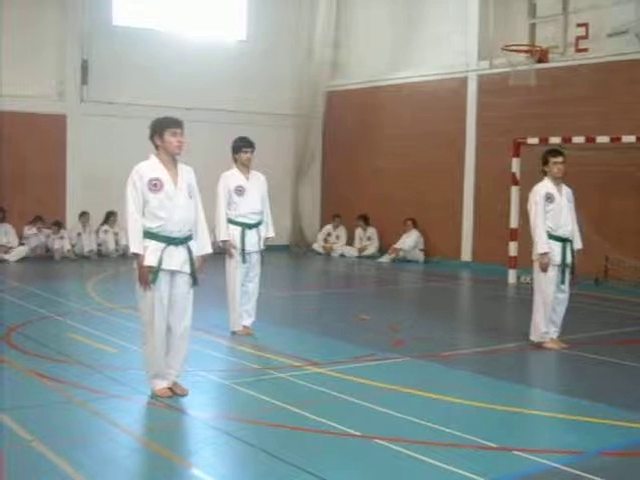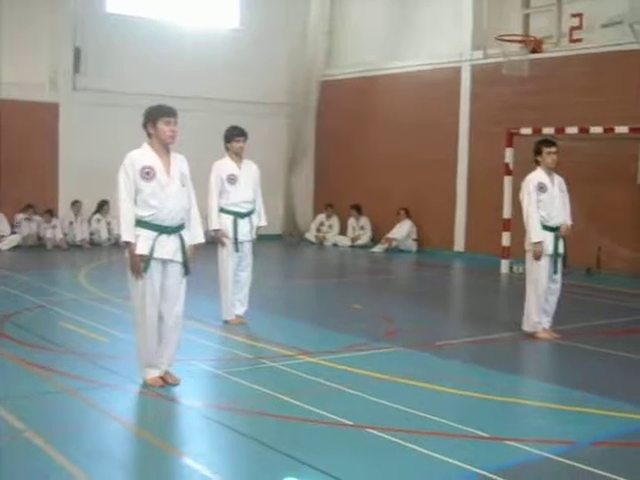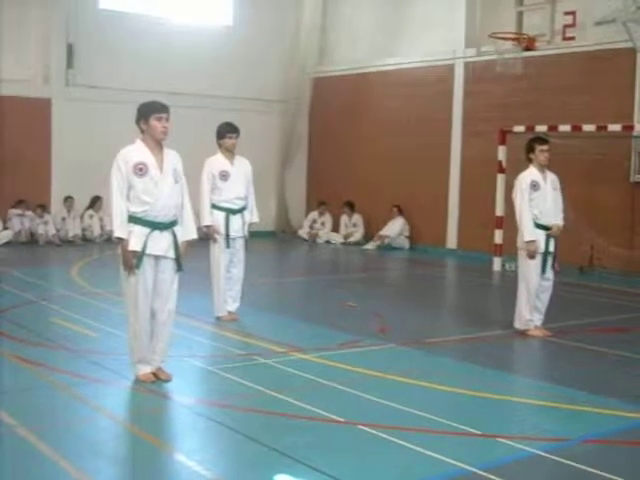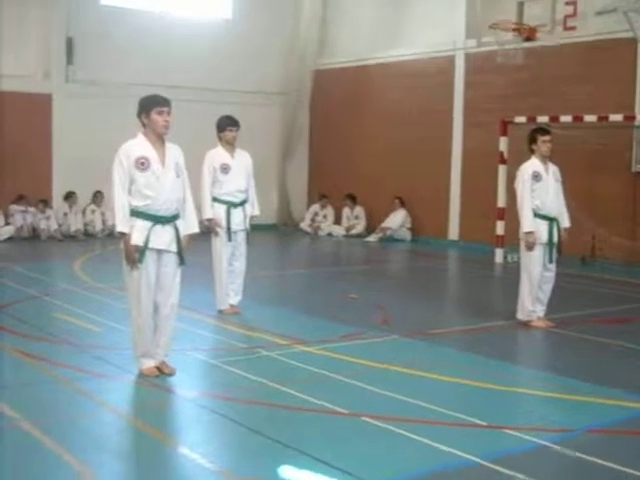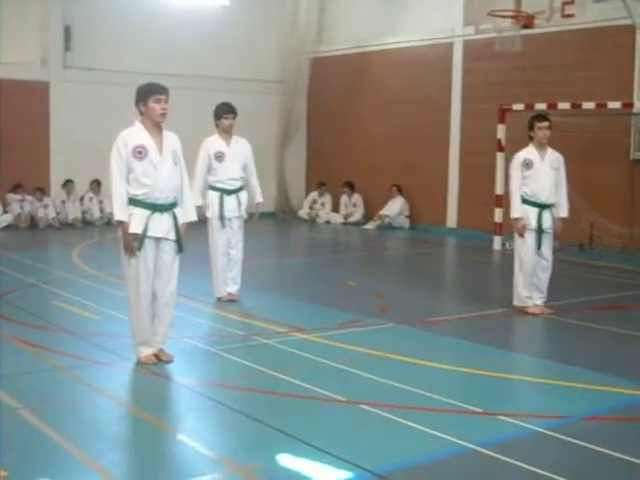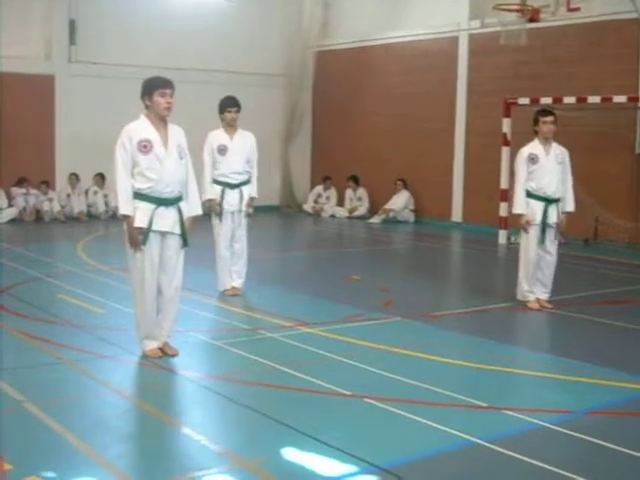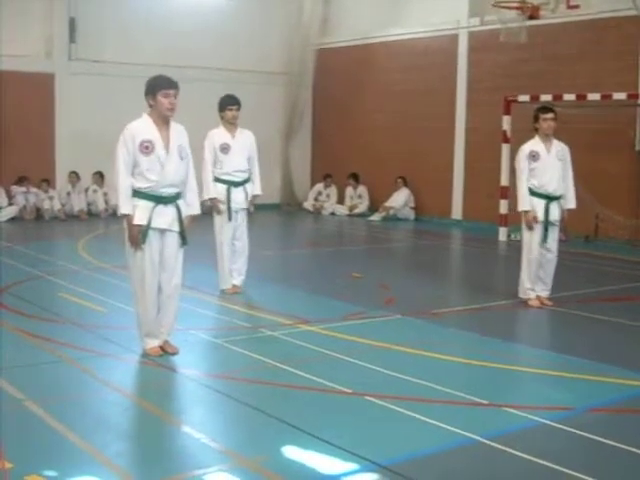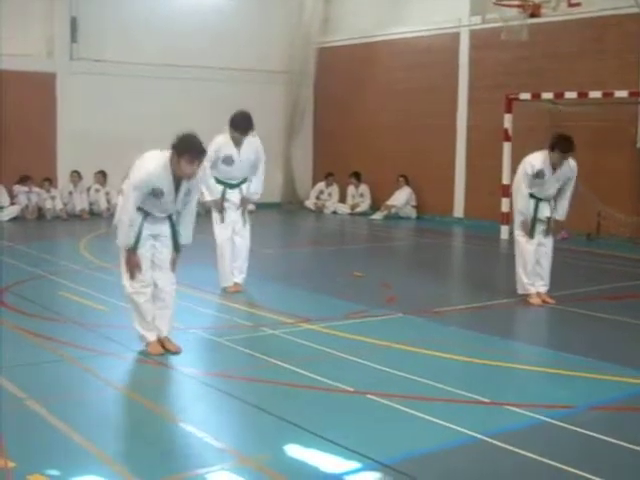
dt=0.4s
person 1, frame 1
left shoulder: (188, 173)
right shoulder: (142, 171)
left elbow: (197, 213)
right elbow: (134, 216)
left wrist: (200, 253)
right wrist: (140, 258)
left hip: (184, 254)
right hip: (155, 253)
left knee: (181, 320)
right knee: (156, 320)
left ankle: (172, 375)
right ankle: (158, 379)
person 1, frame 2
left shoulder: (181, 161)
right shoulder: (134, 160)
left elbow: (189, 203)
right elbow: (126, 204)
left wrist: (192, 242)
right wrist: (132, 247)
left hip: (175, 242)
right hip: (147, 242)
left knee: (173, 309)
right knee: (148, 308)
left ankle: (164, 365)
right ankle: (150, 368)
person 1, frame 3
left shoulder: (174, 158)
right shoulder: (127, 156)
left elbow: (183, 199)
right elbow: (119, 200)
left wrist: (185, 238)
right wrist: (124, 242)
left hip: (168, 239)
right hip: (140, 238)
left knee: (165, 305)
right knee: (140, 304)
left ankle: (156, 361)
right ankle: (142, 364)
person 1, frame 4
left shoulder: (175, 152)
right shoulder: (129, 150)
left elbow: (184, 192)
right elbow: (120, 194)
left wrist: (187, 232)
right wrist: (126, 237)
left hip: (170, 232)
right hip: (142, 232)
left knee: (168, 298)
right knee: (143, 298)
left ankle: (160, 355)
right ankle: (146, 358)
person 1, frame 5
left shoulder: (173, 140)
right shoulder: (126, 139)
left elbow: (182, 181)
right elbow: (118, 183)
left wrist: (184, 220)
right wrist: (124, 225)
left hip: (169, 220)
right hip: (140, 220)
left knee: (166, 287)
right knee: (141, 287)
left ankle: (158, 343)
right ankle: (144, 346)
person 1, frame 6
left shoulder: (178, 133)
right shoulder: (132, 132)
left elbow: (187, 175)
right elbow: (123, 177)
left wrist: (190, 214)
right wrist: (129, 219)
left hip: (174, 214)
right hip: (145, 214)
left knee: (172, 281)
right knee: (146, 281)
left ankle: (163, 337)
right ankle: (149, 340)
person 1, frame 7
left shoulder: (181, 132)
right shoulder: (134, 131)
left elbow: (189, 175)
right elbow: (123, 176)
left wrist: (189, 213)
right wrist: (129, 219)
left hip: (173, 212)
right hip: (144, 213)
left knee: (172, 280)
right knee: (147, 280)
left ankle: (163, 335)
right ankle: (150, 338)
person 1, frame 8
left shoulder: (193, 177)
right shoulder: (146, 170)
left elbow: (187, 212)
right elbow: (127, 211)
left wrist: (179, 247)
right wrist: (130, 251)
left hip: (165, 222)
right hip: (138, 220)
left knee: (166, 279)
right knee: (140, 281)
left ankle: (163, 333)
right ankle: (150, 336)
person 2, frame 1
left shoulder: (567, 192)
right shoulder: (540, 190)
left elbow: (572, 221)
right elbow: (537, 223)
left wrist: (576, 247)
right wrist: (543, 252)
left hip: (564, 248)
right hip: (549, 247)
left knee: (561, 294)
right knee: (546, 293)
left ankle: (552, 334)
right ankle: (542, 335)
person 2, frame 2
left shoulder: (560, 181)
right shoulder: (532, 180)
left elbow: (565, 208)
right elbow: (530, 212)
left wrist: (567, 224)
right wrist: (536, 240)
left hip: (557, 238)
right hip: (541, 237)
left knee: (554, 283)
right knee: (539, 283)
left ankle: (545, 324)
right ankle: (535, 325)
person 2, frame 3
left shoulder: (553, 179)
right shoulder: (525, 178)
left elbow: (558, 207)
right elbow: (523, 211)
left wrist: (558, 225)
right wrist: (530, 239)
left hip: (549, 237)
right hip: (533, 236)
left knee: (546, 281)
right knee: (530, 281)
left ankle: (536, 322)
right ankle: (526, 323)
person 2, frame 4
left shoulder: (554, 170)
right shoulder: (526, 169)
left elbow: (559, 199)
right elbow: (524, 202)
left wrist: (564, 225)
right wrist: (528, 231)
left hip: (551, 227)
right hip: (535, 226)
left knee: (548, 272)
right knee: (532, 272)
left ankle: (539, 312)
right ankle: (529, 314)
person 2, frame 5
left shoulder: (557, 158)
right shoulder: (521, 157)
left elbow: (561, 189)
right elbow: (515, 189)
left wrist: (560, 217)
right wrist: (518, 217)
left hip: (547, 214)
right hip: (528, 213)
left knee: (545, 260)
right knee: (526, 258)
left ankle: (538, 300)
right ankle: (525, 301)
person 2, frame 6
left shoulder: (562, 153)
right shoulder: (526, 152)
left elbow: (566, 183)
right elbow: (520, 183)
left wrist: (565, 211)
right wrist: (521, 212)
left hip: (553, 209)
right hip: (533, 207)
left knee: (549, 254)
right knee: (531, 253)
left ankle: (542, 294)
right ankle: (529, 295)
person 2, frame 7
left shoulder: (563, 149)
right shoulder: (527, 149)
left elbow: (568, 179)
right elbow: (522, 181)
left wrist: (567, 207)
right wrist: (526, 210)
left hip: (554, 206)
right hip: (535, 204)
left knee: (550, 251)
right knee: (533, 250)
left ankle: (542, 292)
right ankle: (530, 293)
person 2, frame 8
left shoulder: (571, 167)
right shoulder: (531, 162)
left elbow: (566, 194)
right elbow: (519, 191)
left wrist: (557, 219)
right wrist: (524, 219)
left hip: (546, 206)
right hip: (527, 205)
left knee: (545, 247)
right knee: (527, 247)
left ankle: (541, 289)
right ankle: (530, 289)
person 3, frame 1
left shoulder: (260, 178)
right shoulder: (227, 178)
left elbow: (265, 207)
right elbow: (221, 209)
left wrist: (267, 234)
right wrist: (224, 238)
left hip: (255, 234)
right hip: (236, 233)
left knee: (252, 281)
right knee: (236, 280)
left ankle: (247, 321)
right ankle: (237, 324)
person 3, frame 2
left shoulder: (252, 167)
right shoulder: (219, 166)
left elbow: (257, 196)
right elbow: (213, 198)
left wrist: (259, 222)
right wrist: (216, 227)
left hip: (247, 223)
right hip: (228, 223)
left knee: (245, 269)
right knee: (228, 269)
left ankle: (240, 310)
right ankle: (230, 313)
person 3, frame 3
left shoulder: (245, 164)
right shoulder: (211, 163)
left elbow: (250, 192)
right elbow: (205, 194)
left wrist: (251, 219)
right wrist: (208, 223)
left hip: (239, 219)
right hip: (220, 218)
left knee: (237, 266)
right knee: (220, 265)
left ankle: (232, 307)
right ankle: (222, 309)
person 3, frame 4
left shoulder: (245, 157)
right shoulder: (212, 156)
left elbow: (250, 186)
right elbow: (206, 187)
left wrist: (252, 212)
right wrist: (209, 217)
left hip: (240, 212)
right hip: (221, 211)
left knee: (239, 259)
right knee: (222, 259)
left ankle: (234, 300)
right ankle: (224, 303)
person 3, frame 5
left shoulder: (243, 144)
right shoulder: (208, 144)
left elbow: (251, 174)
right elbow: (200, 174)
left wrist: (257, 199)
right wrist: (198, 202)
left hip: (237, 200)
right hip: (217, 199)
left knee: (236, 247)
right knee: (219, 247)
left ankle: (232, 289)
right ankle: (222, 290)
person 3, frame 6
left shoulder: (249, 138)
right shoulder: (213, 137)
left elbow: (253, 169)
right elbow: (207, 169)
left wrist: (252, 196)
right wrist: (210, 198)
left hip: (242, 193)
right hip: (221, 193)
left knee: (240, 240)
right knee: (223, 241)
left ankle: (237, 282)
right ankle: (226, 283)
person 3, frame 7
left shoulder: (248, 136)
right shoulder: (213, 136)
left elbow: (254, 165)
right elbow: (207, 167)
left wrist: (255, 193)
right wrist: (211, 196)
left hip: (243, 192)
right hip: (223, 192)
left knee: (241, 239)
right knee: (224, 239)
left ankle: (238, 280)
right ankle: (227, 282)
person 3, frame 8
left shoulder: (255, 143)
right shoulder: (218, 143)
left elbow: (259, 170)
right elbow: (206, 170)
left wrist: (251, 196)
right wrist: (213, 197)
left hip: (241, 192)
right hip: (221, 193)
left knee: (242, 237)
right knee: (224, 238)
left ankle: (238, 279)
right ankle: (228, 281)
